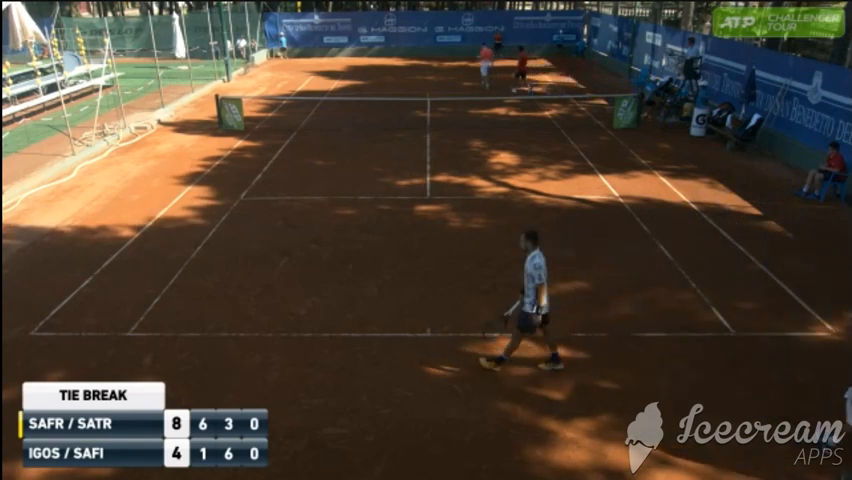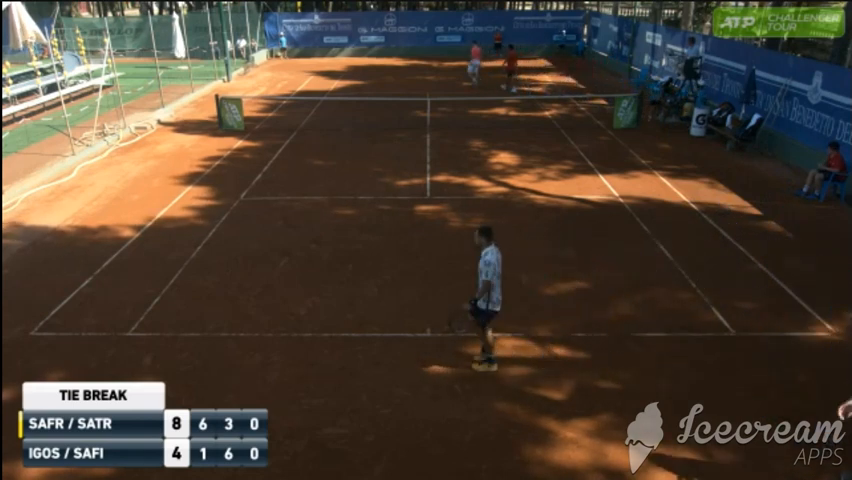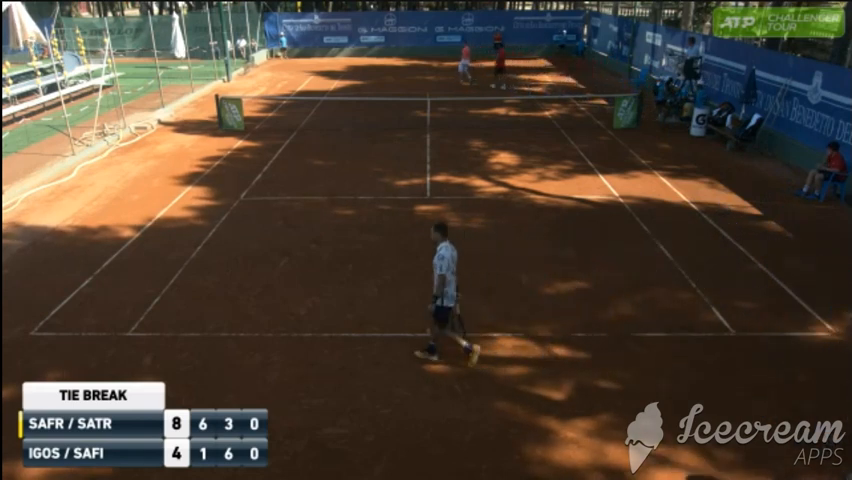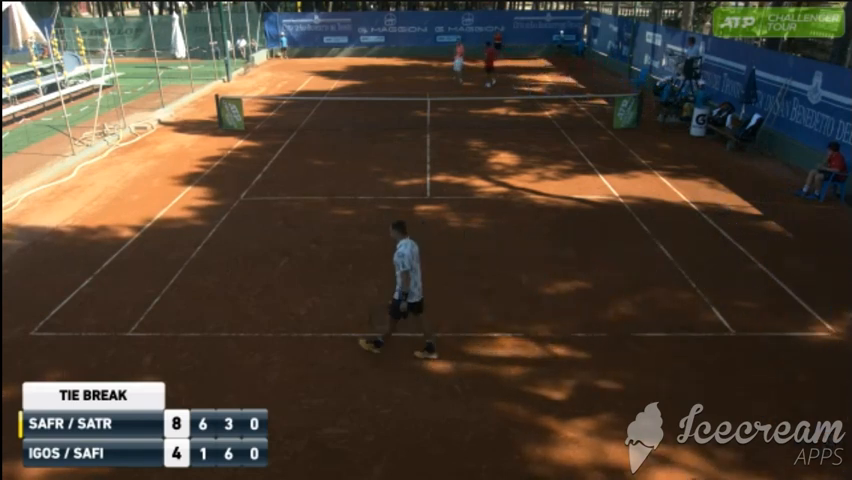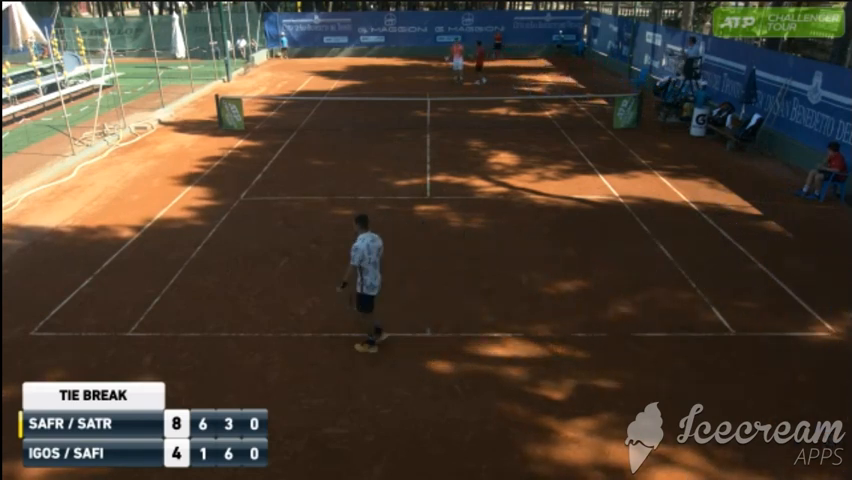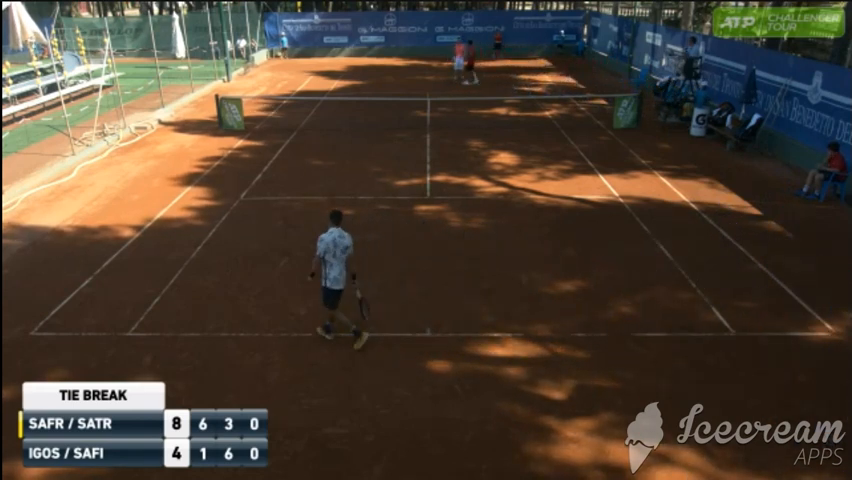
dt=0.4s
person 1, frame 1
left shoulder: (536, 263)
right shoulder: (534, 256)
left elbow: (541, 289)
left wrist: (538, 312)
right wrist: (523, 293)
left hip: (533, 307)
right hip: (531, 303)
left knee: (518, 334)
right knee: (544, 330)
left ankle: (499, 361)
right ankle: (555, 360)
person 1, frame 2
left shoulder: (488, 259)
right shoulder: (494, 251)
left elbow: (486, 285)
left wrist: (472, 302)
left hip: (487, 301)
right hip: (488, 299)
left knee: (484, 329)
right knee: (476, 321)
left ankle: (490, 361)
right ankle: (486, 352)
person 1, frame 3
left shoulder: (442, 254)
right shoulder: (450, 248)
left elbow: (442, 280)
left wrist: (434, 301)
left hip: (443, 298)
right hip: (448, 295)
left knee: (443, 330)
right knee: (436, 322)
left ankle: (469, 348)
right ankle: (431, 351)
person 1, frame 4
left shoulder: (402, 252)
right shoulder: (412, 245)
left elbow: (405, 276)
left wrist: (403, 299)
left hip: (406, 293)
right hip: (417, 291)
left knee: (393, 321)
right knee: (419, 318)
left ankle: (376, 344)
right ankle: (430, 349)
person 1, frame 5
left shoulder: (358, 246)
right shoulder: (377, 239)
left elbow: (352, 268)
left wrist: (343, 284)
left hip: (366, 285)
right hip: (375, 281)
left knee: (365, 313)
right knee: (366, 310)
left ankle: (371, 343)
right ankle: (377, 331)
person 1, frame 6
left shoulder: (324, 238)
right shoulder: (347, 237)
left elbow: (317, 258)
right elbow: (349, 259)
left wrist: (312, 273)
right wrist: (353, 275)
left hip: (330, 280)
right hip: (340, 278)
left knee: (333, 310)
right knee: (332, 306)
left ankle: (358, 333)
right ankle: (327, 329)
